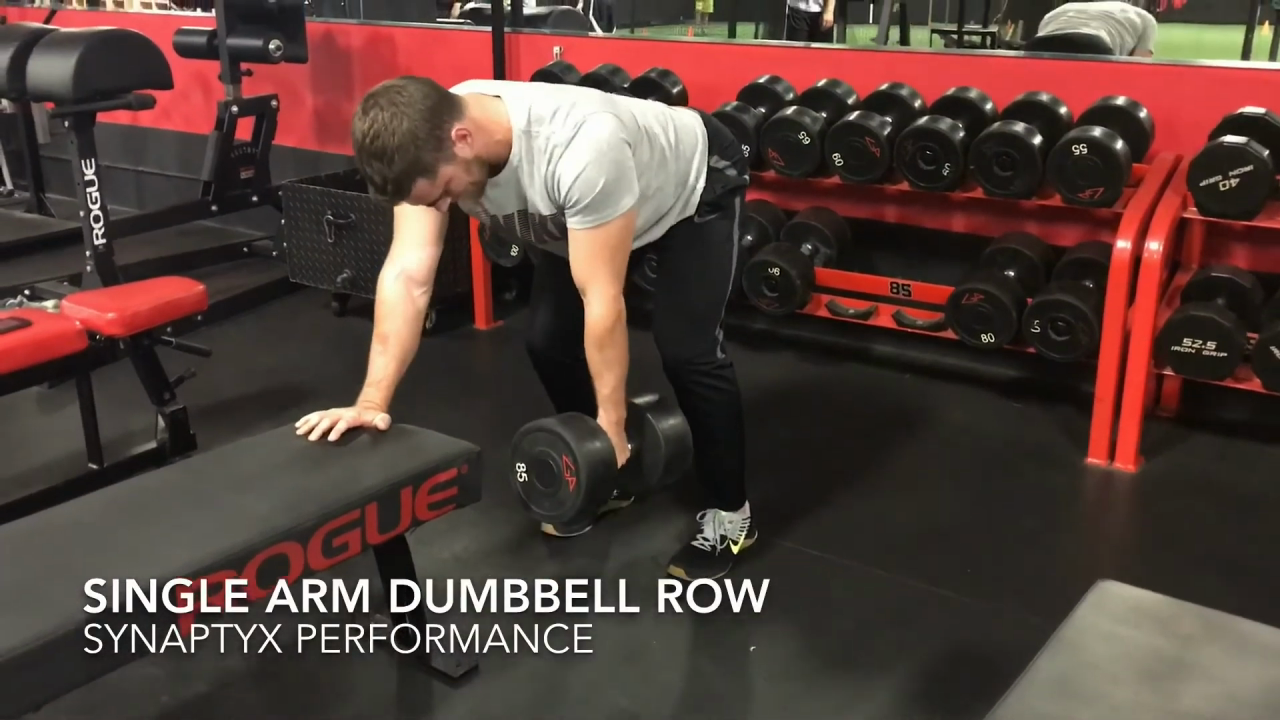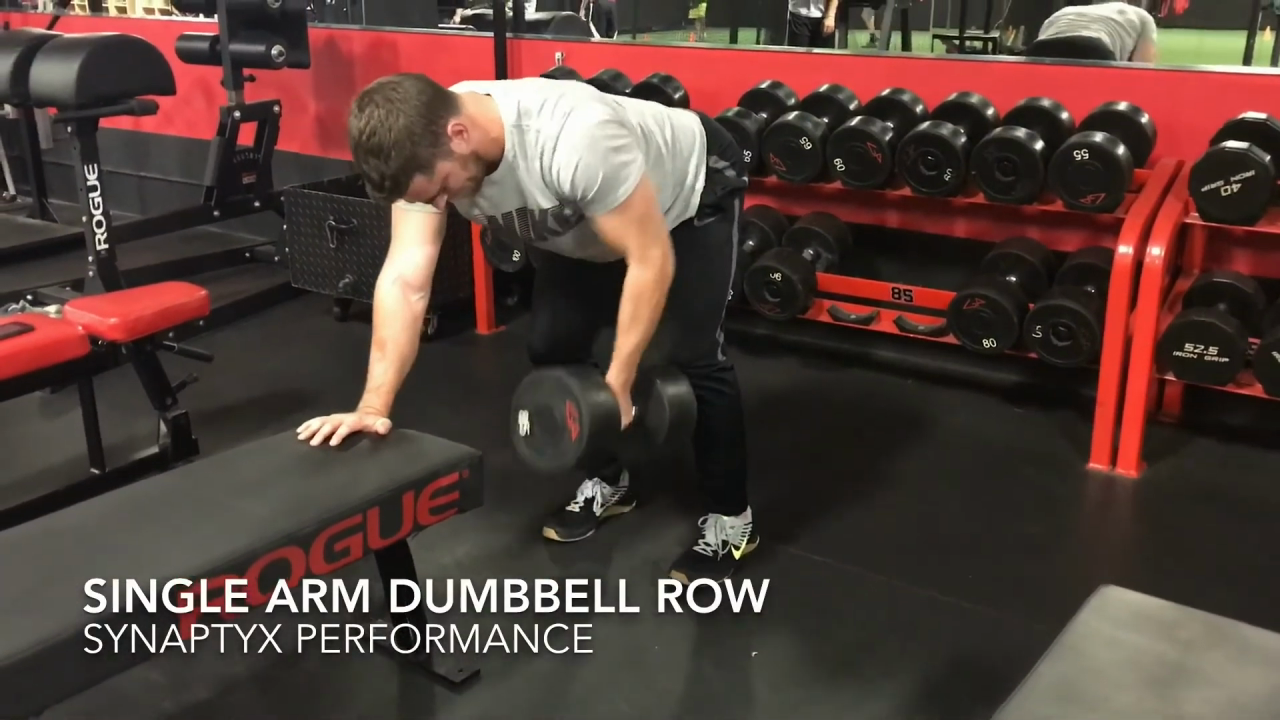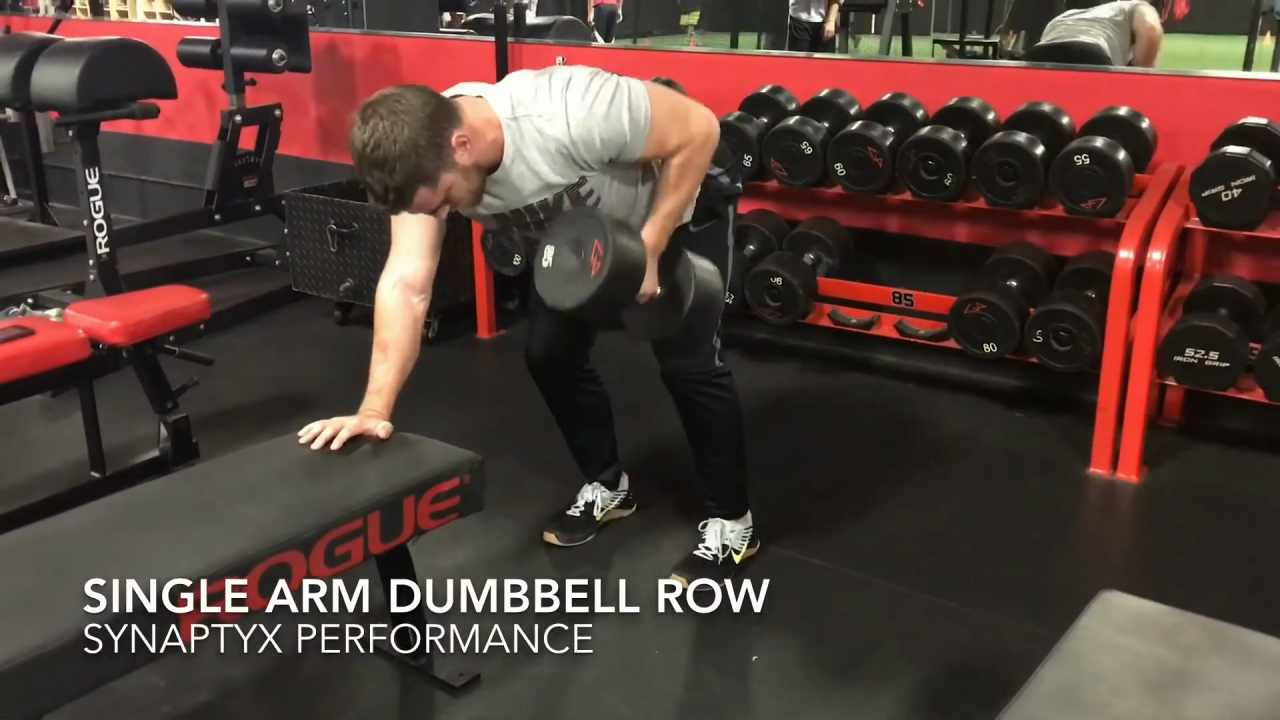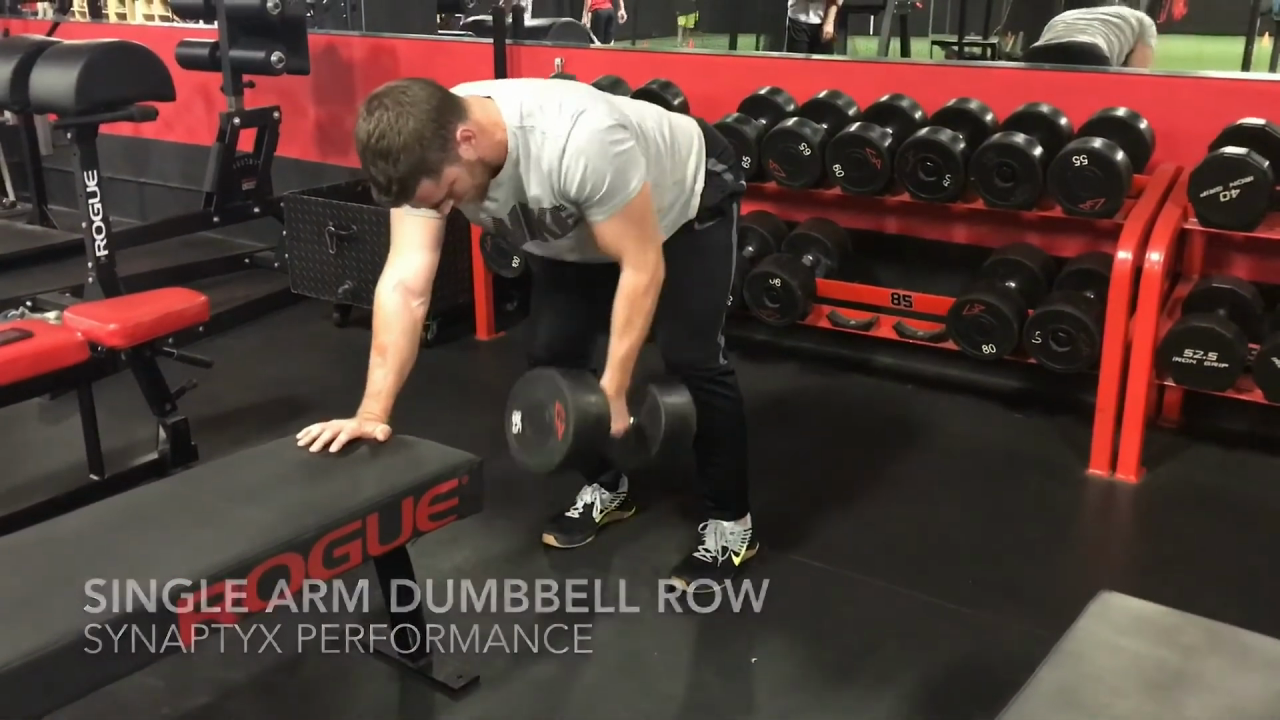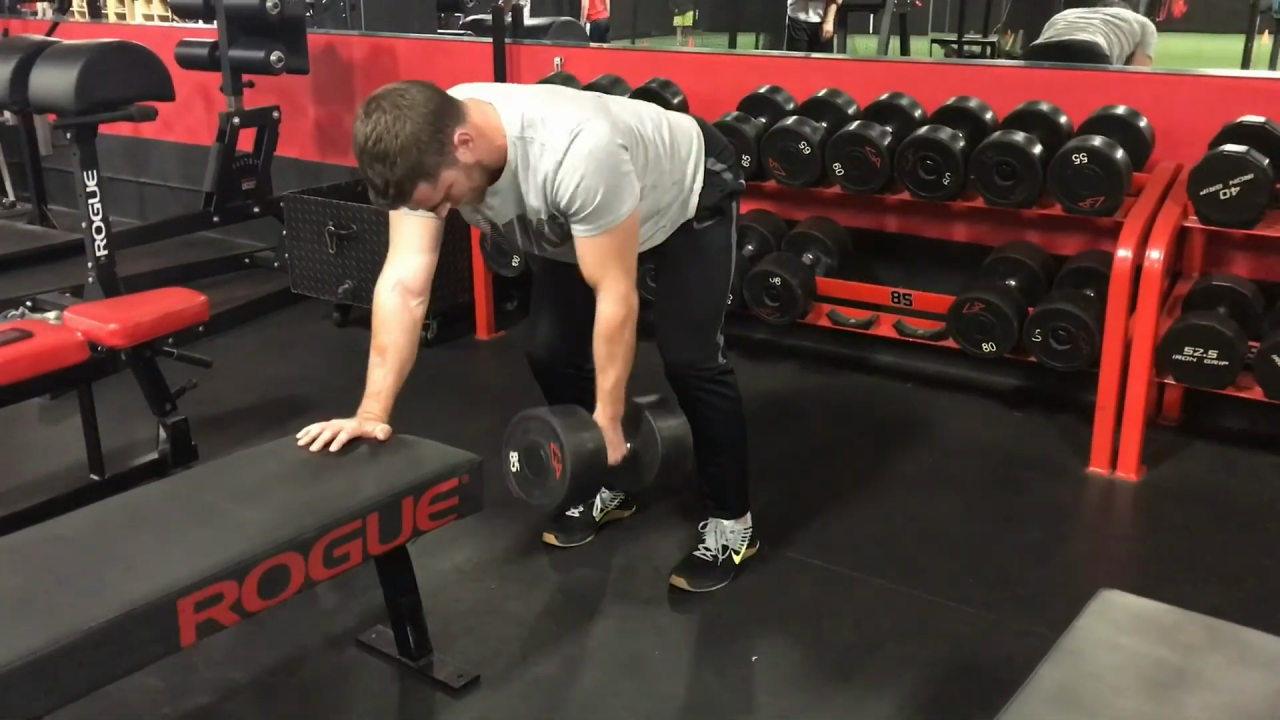
dt=0.5s
person 1, frame 1
left shoulder: (580, 148)
right shoulder: (427, 142)
left elbow: (602, 300)
right elbow: (408, 275)
left wrist: (612, 426)
right wrist: (372, 401)
left hip: (696, 184)
left knee: (686, 351)
right knee: (549, 344)
left ankle: (730, 513)
person 1, frame 2
left shoulder: (574, 137)
right shoulder: (422, 150)
left elbow: (651, 261)
right elbow: (405, 280)
left wrist: (618, 386)
right wrist: (373, 406)
left hip: (694, 187)
left knee: (689, 355)
right knee: (552, 348)
left ankle: (731, 519)
right ankle: (606, 480)
person 1, frame 3
left shoulder: (574, 114)
right shoulder: (424, 154)
left elbow: (698, 130)
right elbow: (406, 283)
left wrist: (646, 250)
right wrist: (374, 409)
left hip: (684, 194)
left knee: (684, 363)
right knee: (549, 353)
left ankle: (731, 522)
right ankle: (607, 486)
person 1, frame 4
left shoulder: (578, 140)
right shoulder: (426, 151)
left elbow: (643, 265)
right elbow: (406, 284)
left wrist: (613, 390)
right wrist: (373, 412)
left hip: (688, 195)
left knee: (687, 360)
right knee: (551, 355)
left ankle: (731, 523)
right ankle: (606, 487)
person 1, frame 5
left shoulder: (576, 154)
right shoulder: (424, 151)
left elbow: (615, 296)
right elbow: (404, 284)
left wrist: (607, 419)
right wrist: (372, 411)
left hip: (688, 192)
left knee: (687, 358)
right knee: (550, 352)
left ankle: (731, 522)
right ankle: (606, 488)
